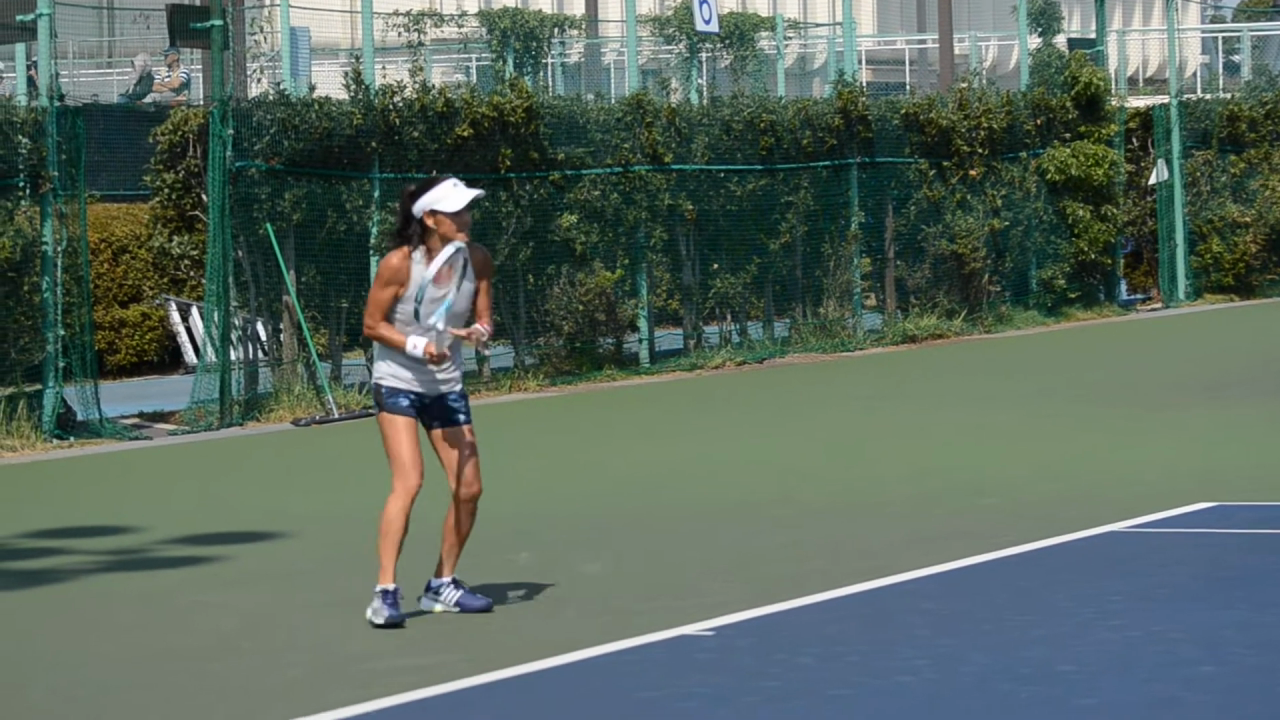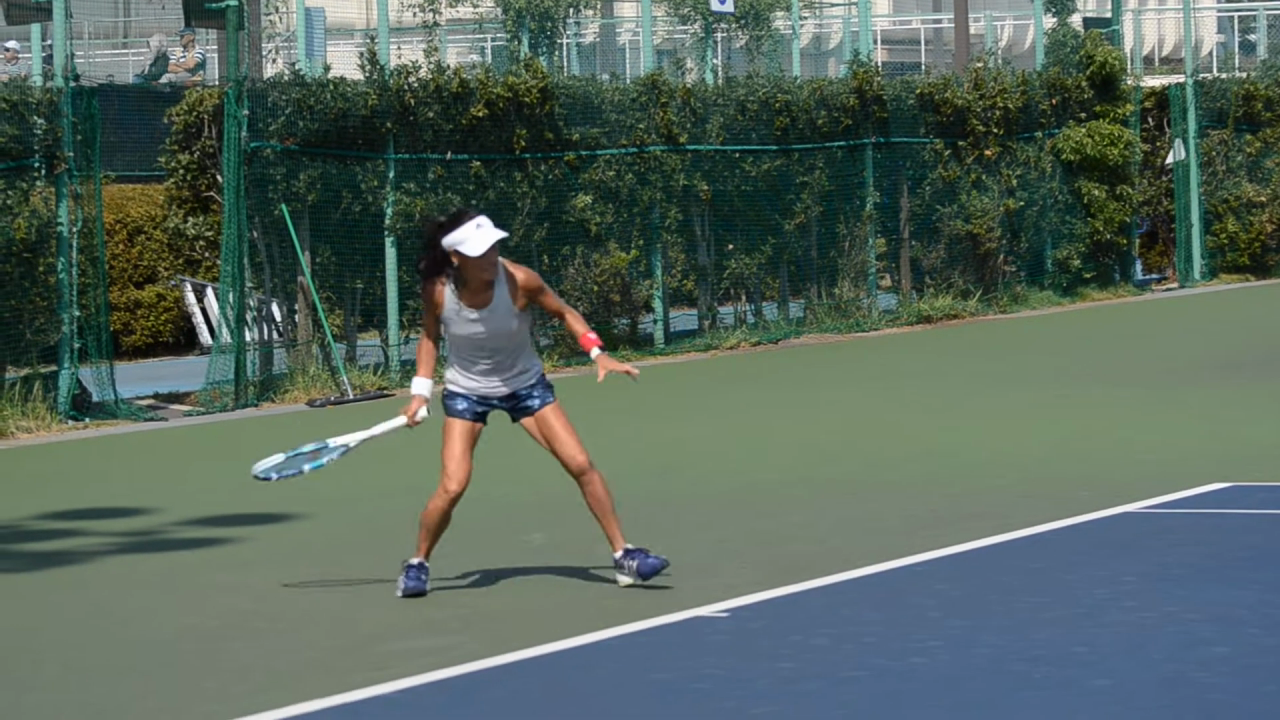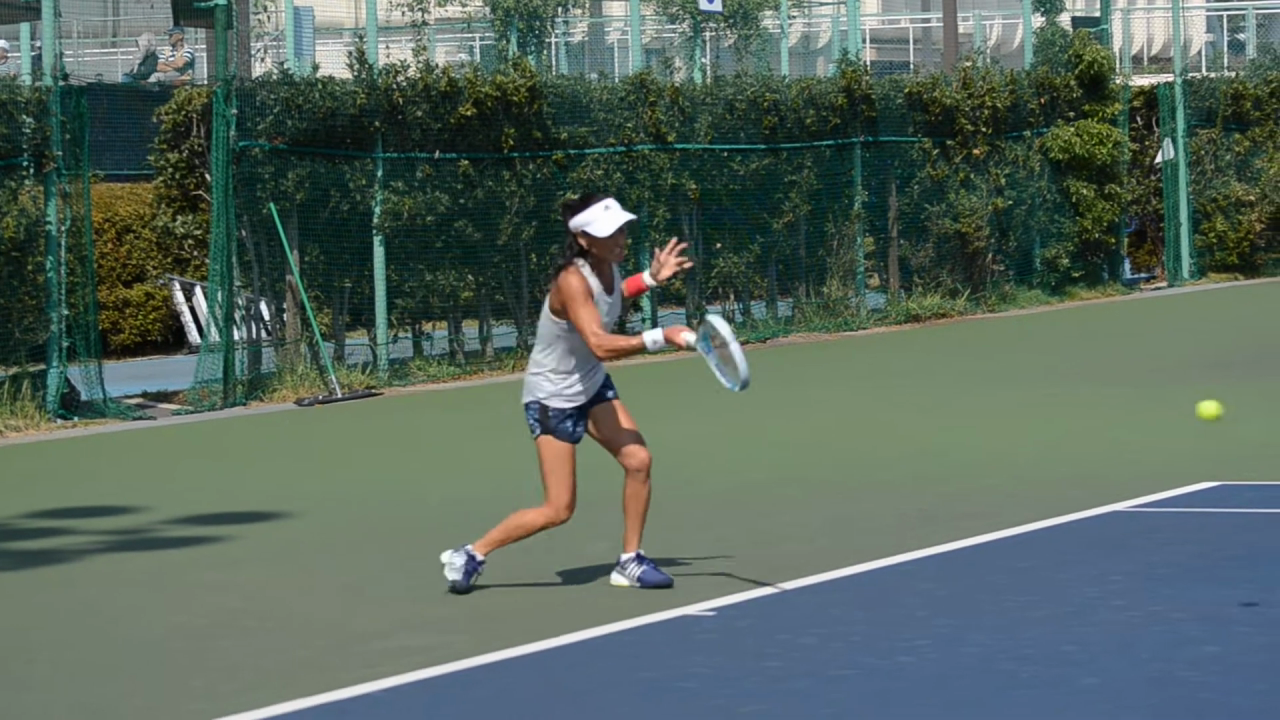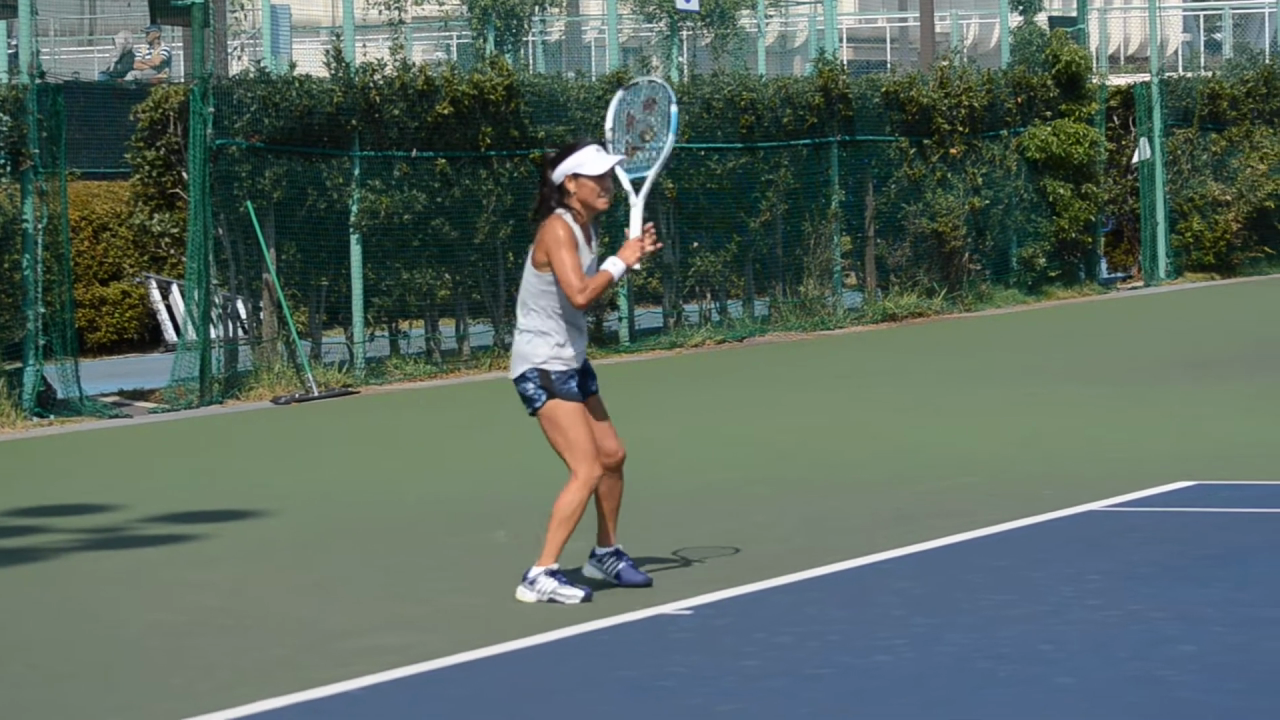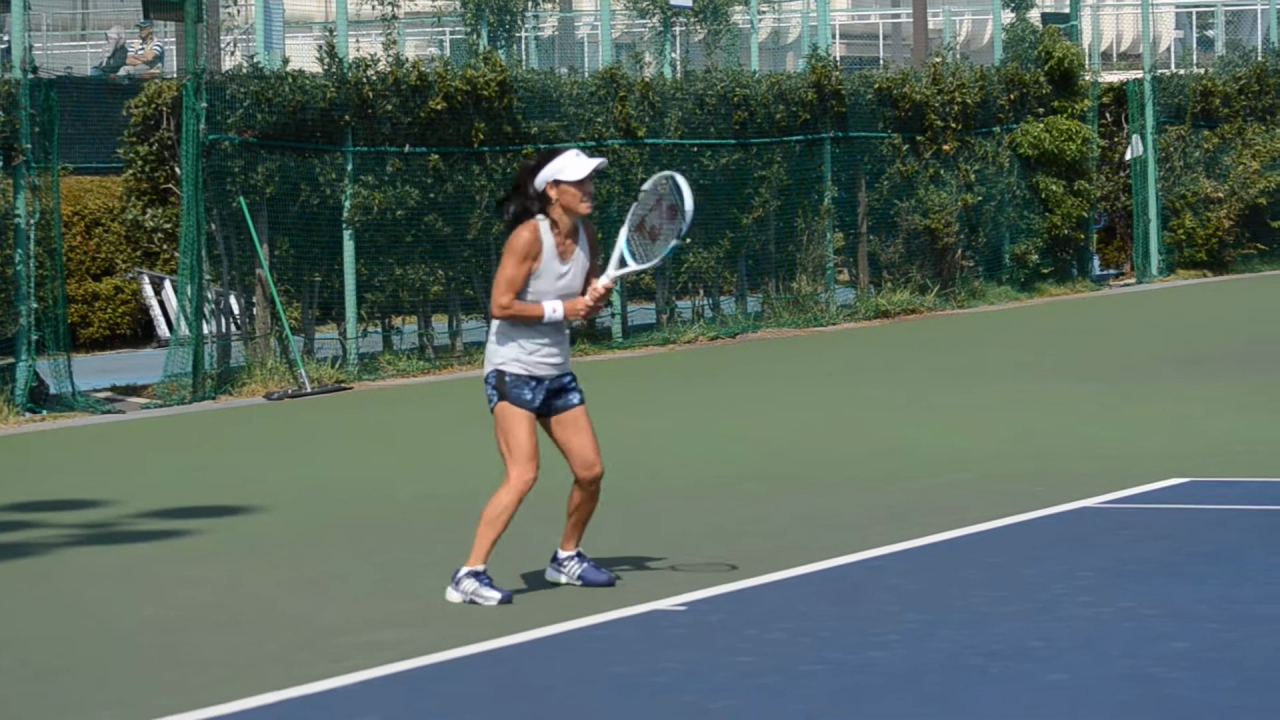
dt=0.4s
person 1, frame 1
left shoulder: (478, 259)
right shoulder: (397, 262)
left elbow: (484, 319)
right elbow: (373, 323)
left wrist: (477, 330)
right wrist: (417, 347)
left hip: (446, 388)
right hip: (397, 386)
left knee: (467, 490)
right knee: (407, 482)
left ankle: (444, 584)
right ankle: (384, 590)
person 1, frame 2
left shoulder: (521, 281)
right shoulder: (436, 288)
left elbow: (565, 312)
right elbow: (428, 336)
left wrist: (599, 353)
right wrist: (421, 390)
left hip: (525, 383)
right hip: (467, 388)
left knee: (581, 465)
right knee: (452, 487)
left ankle: (625, 555)
right ankle: (418, 563)
person 1, frame 3
left shoulder: (607, 262)
right shoulder: (572, 281)
right elbow: (601, 346)
left wrist: (652, 277)
right wrist: (660, 337)
left hip: (592, 384)
right hip: (552, 397)
left knee: (639, 462)
right knee: (558, 510)
left ankle: (631, 560)
right ankle: (470, 554)
person 1, frame 4
left shoulder: (585, 228)
right shoulder: (557, 229)
left elbow: (591, 293)
right elbow: (578, 295)
left wrist: (631, 255)
right wrist: (619, 262)
left hip: (568, 363)
right hip: (542, 366)
left knee: (613, 459)
right knee: (587, 471)
left ankle: (605, 556)
right ankle: (540, 575)
person 1, frame 5
left shoulder: (586, 233)
right shoulder: (527, 237)
right elbow: (501, 305)
left wrist: (595, 294)
right wrist: (561, 310)
left hip: (555, 372)
right hip: (512, 370)
left knee: (590, 470)
right knee: (523, 477)
left ankle: (567, 557)
right ankle: (470, 574)
